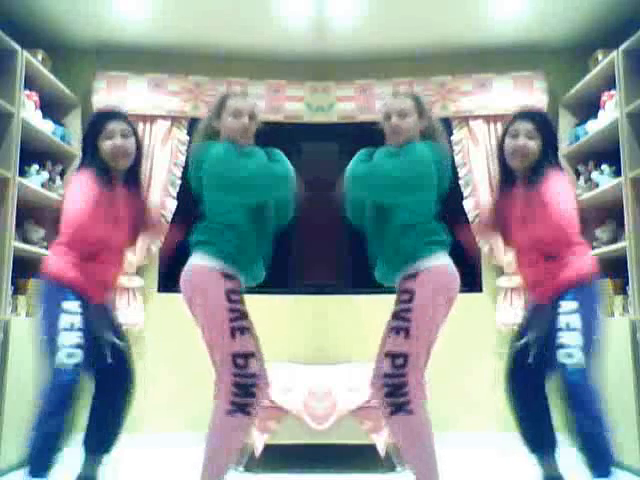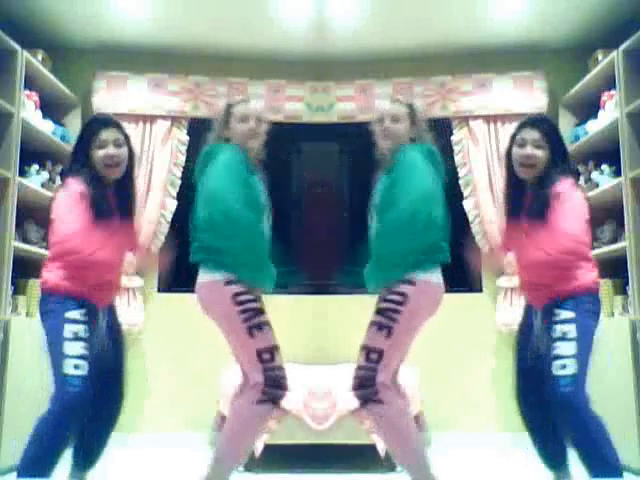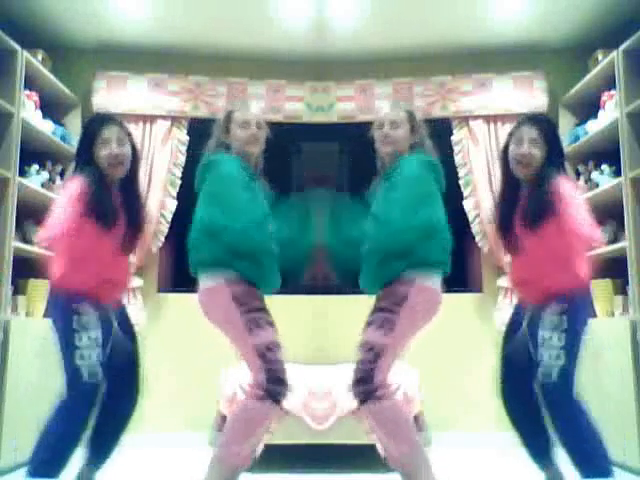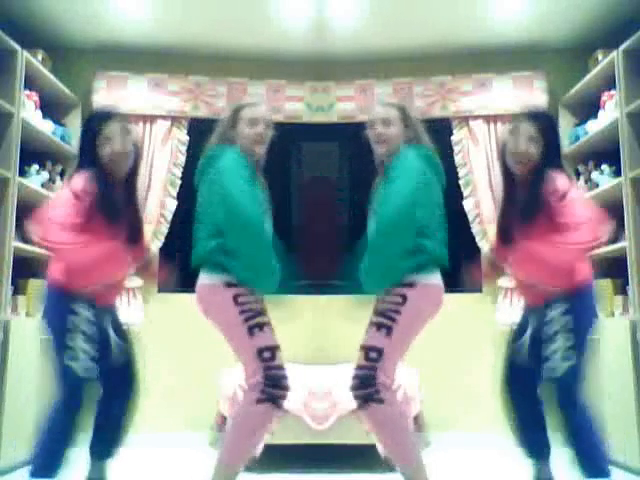
dt=0.5s
person 1, frame 1
left shoulder: (418, 157)
right shoulder: (395, 161)
left elbow: (361, 181)
right elbow: (360, 211)
left wrist: (362, 160)
right wrist: (364, 176)
left hip: (427, 275)
right hip: (414, 277)
left knee: (397, 383)
right knee: (388, 383)
person 1, frame 2
left shoulder: (412, 161)
right shoulder: (391, 171)
left elbow: (418, 208)
left wrist: (377, 270)
right wrist: (375, 272)
left hip: (411, 284)
right hip: (398, 284)
left knee: (370, 382)
right knee: (381, 382)
person 1, frame 3
left shoulder: (414, 171)
right shoulder: (387, 179)
left elbow: (411, 226)
right elbow: (377, 233)
left wrist: (355, 234)
left hip: (413, 287)
right hip: (395, 289)
left knee: (368, 378)
right knee: (369, 384)
person 1, frame 4
left shoulder: (410, 163)
right shoulder: (391, 173)
left elbow: (399, 218)
left wrist: (371, 275)
left hip: (413, 286)
right hip: (397, 288)
left knee: (370, 381)
right knee: (369, 384)
person 2, frame 1
left shoulder: (246, 161)
right shoulder: (219, 157)
left elbow: (278, 211)
right elbow: (276, 181)
right wrist: (274, 160)
left hip: (224, 277)
right hip: (212, 274)
left knee: (244, 383)
right knee: (242, 385)
person 2, frame 2
left shoulder: (248, 171)
right shoulder: (227, 161)
right elbow: (224, 210)
left wrist: (264, 270)
right wrist: (264, 270)
left hip: (240, 285)
right hip: (227, 284)
left knee: (258, 382)
right knee: (269, 380)
person 2, frame 3
left shoulder: (250, 179)
right shoulder: (226, 170)
left elbow: (258, 234)
right elbow: (227, 226)
left hip: (243, 289)
right hip: (226, 286)
left knee: (269, 384)
right knee: (271, 379)
person 2, frame 4
left shoulder: (249, 174)
right shoulder: (229, 164)
right elbow: (241, 220)
right wrist: (268, 275)
left hip: (242, 289)
right hip: (225, 286)
left knee: (270, 384)
right knee: (269, 382)
person 3, frame 1
left shoulder: (129, 191)
right shoulder: (84, 181)
left elbow: (151, 228)
right elbow: (81, 224)
left hip: (97, 297)
right hip: (66, 291)
left knee: (118, 382)
right knee: (64, 382)
person 3, frame 2
left shoulder: (119, 195)
right shoulder: (77, 190)
right elbow: (73, 241)
right wrist: (131, 248)
left hip: (101, 306)
right hip: (67, 302)
left knee: (109, 396)
right knee: (73, 395)
person 3, frame 3
left shoulder: (127, 194)
right shoulder: (81, 188)
right elbow: (55, 235)
left hip: (110, 305)
right hip: (78, 300)
left knee: (125, 391)
right knee: (83, 393)
person 3, frame 4
left shoulder: (123, 191)
right shoulder: (84, 185)
right elbow: (49, 229)
left wrist: (146, 261)
right wrist: (105, 260)
left hip: (102, 304)
right hip: (72, 299)
left knee: (121, 383)
right knee: (73, 390)
person 4, frame 1
left shoulder: (554, 181)
right shoulder: (510, 192)
left elbow: (559, 225)
right elbow: (485, 228)
right wrist: (492, 217)
left hip: (573, 291)
right hip: (541, 297)
left knee: (575, 382)
right knee: (521, 381)
person 4, frame 2
left shoulder: (562, 190)
right shoulder: (519, 195)
left elbow: (565, 242)
left wrist: (508, 250)
left hip: (572, 303)
right hip: (537, 306)
left knee: (566, 396)
right knee: (530, 395)
person 4, frame 3
left shoulder: (559, 188)
right shoulder: (512, 194)
left elbow: (584, 236)
left hip: (561, 300)
right hip: (530, 304)
left knee: (556, 393)
right knee: (513, 390)
person 4, frame 4
left shoulder: (555, 185)
right shoulder: (516, 191)
left elbow: (588, 230)
left wrist: (536, 260)
right wrist: (494, 260)
left hip: (567, 299)
right hip: (537, 304)
left knee: (566, 392)
right knee: (518, 384)
